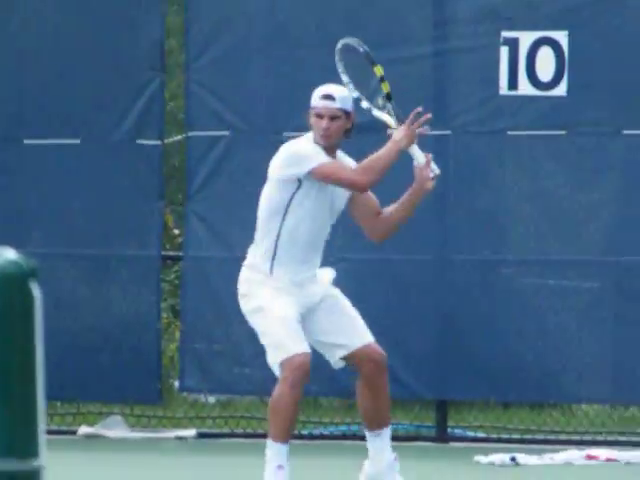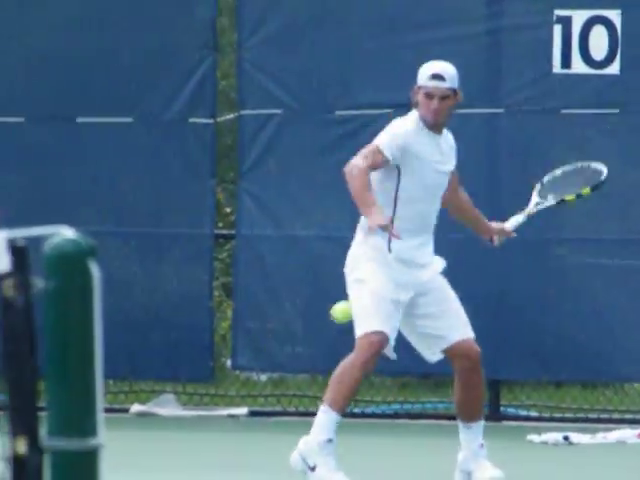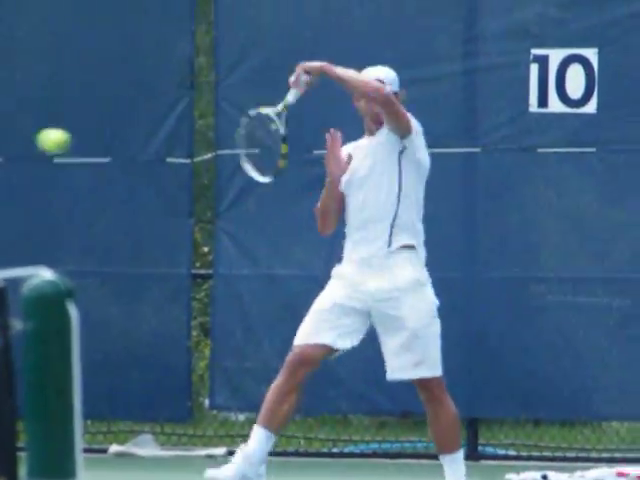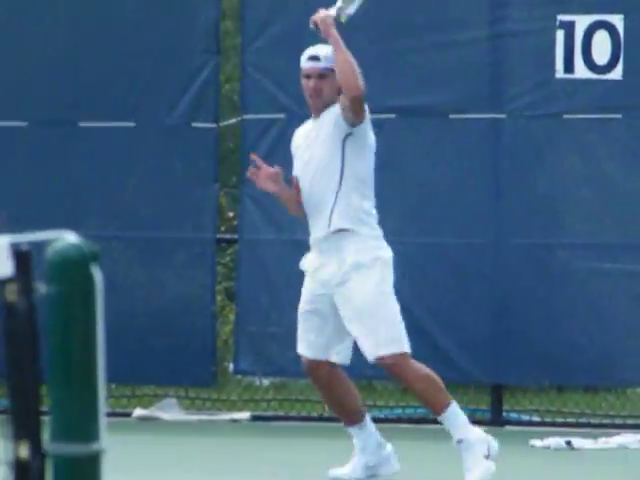
dt=0.3s
person 1, frame 1
left shoulder: (350, 169)
right shoulder: (297, 151)
left elbow: (378, 229)
right elbow: (360, 180)
left wrist: (415, 192)
right wrist: (399, 142)
left hip: (310, 285)
right hip: (265, 285)
left knee: (373, 361)
right knee: (298, 365)
person 1, frame 2
left shoulder: (445, 142)
right shoulder: (405, 133)
right elbow: (356, 169)
left wrist: (486, 227)
right wrist: (373, 213)
left hip: (422, 267)
right hip: (380, 262)
left knee: (469, 356)
right knee: (371, 347)
person 1, frame 3
left shoulder: (407, 134)
right shoulder: (347, 155)
left elbow: (383, 96)
right elbow: (325, 227)
left wrist: (326, 69)
right wrist: (334, 177)
left hip: (403, 279)
right hip: (353, 278)
left knee: (431, 387)
right knee: (299, 361)
person 1, frame 4
left shoulder: (348, 118)
right shoulder: (302, 135)
left elbow: (354, 95)
left wrist: (331, 28)
right wrist: (280, 189)
left hip: (361, 262)
right hip: (323, 264)
left knee: (394, 363)
right knee: (318, 370)
left ankle: (471, 441)
